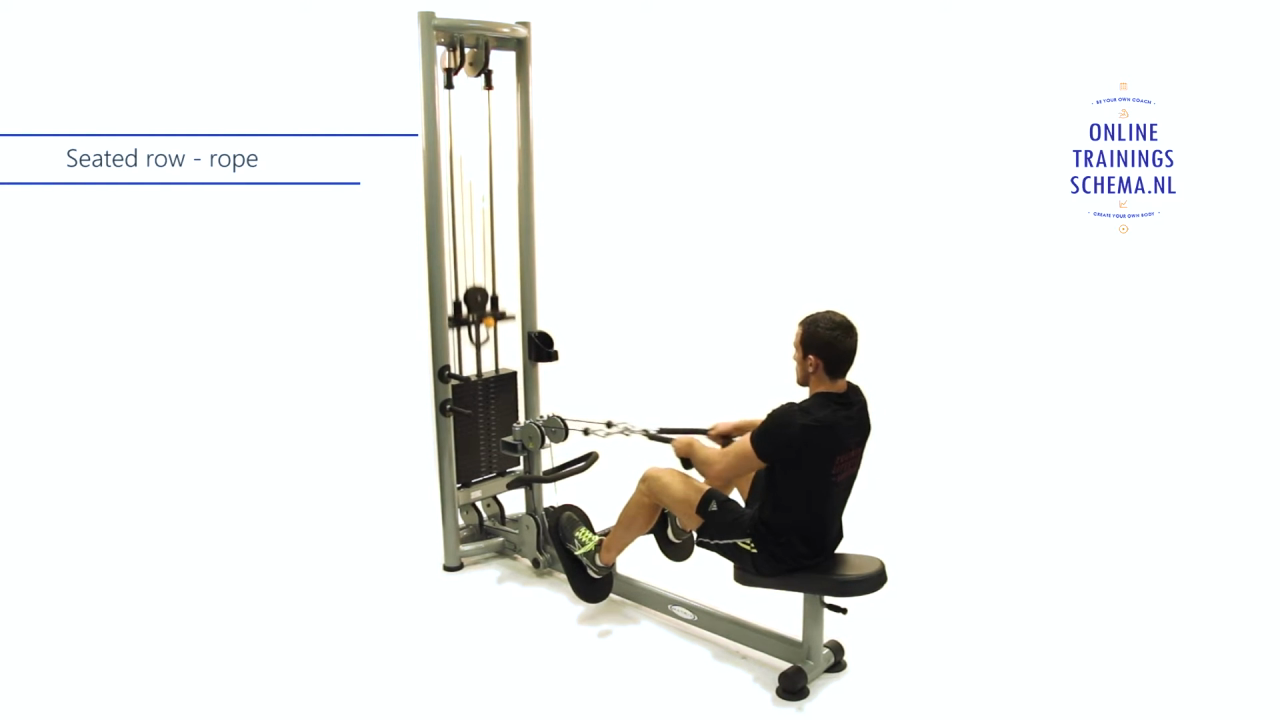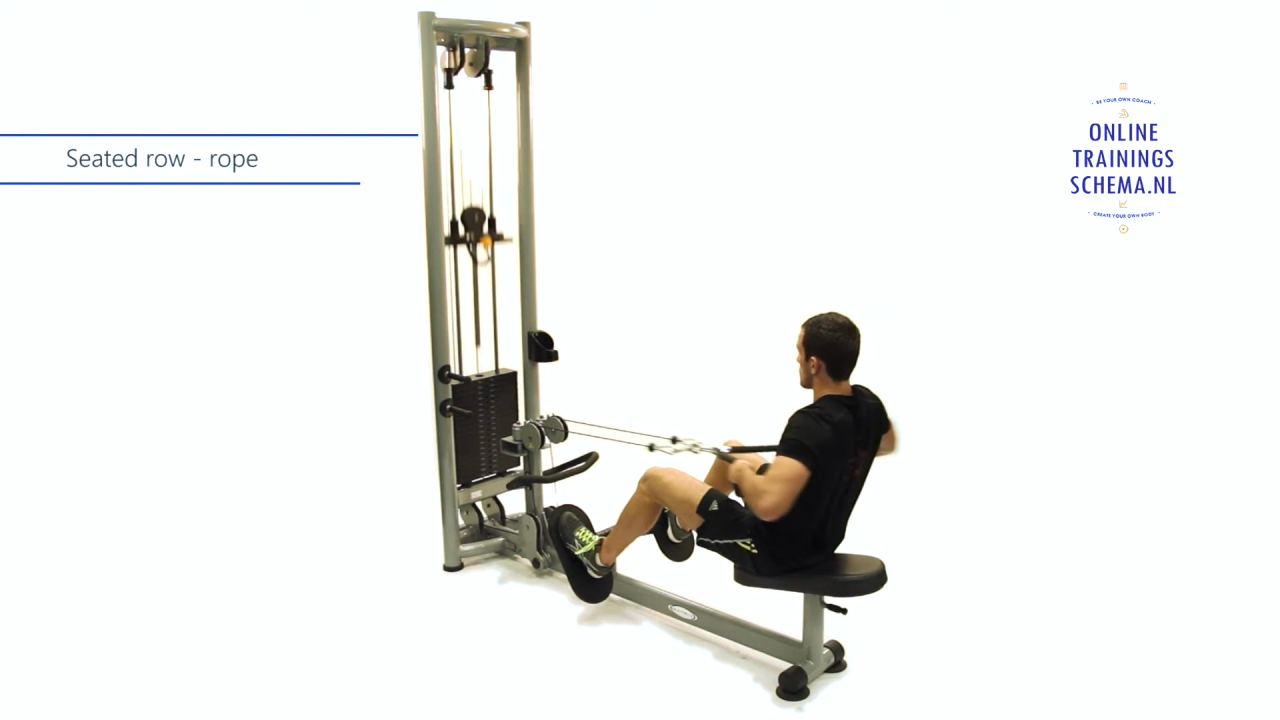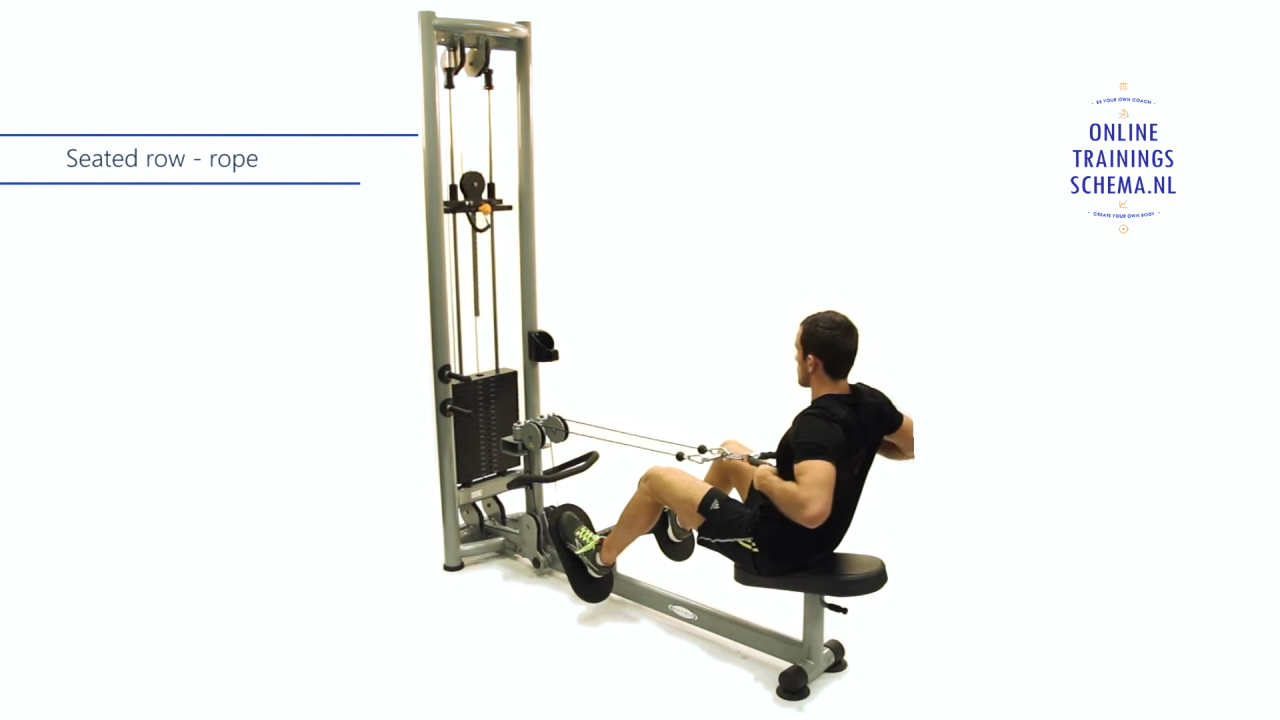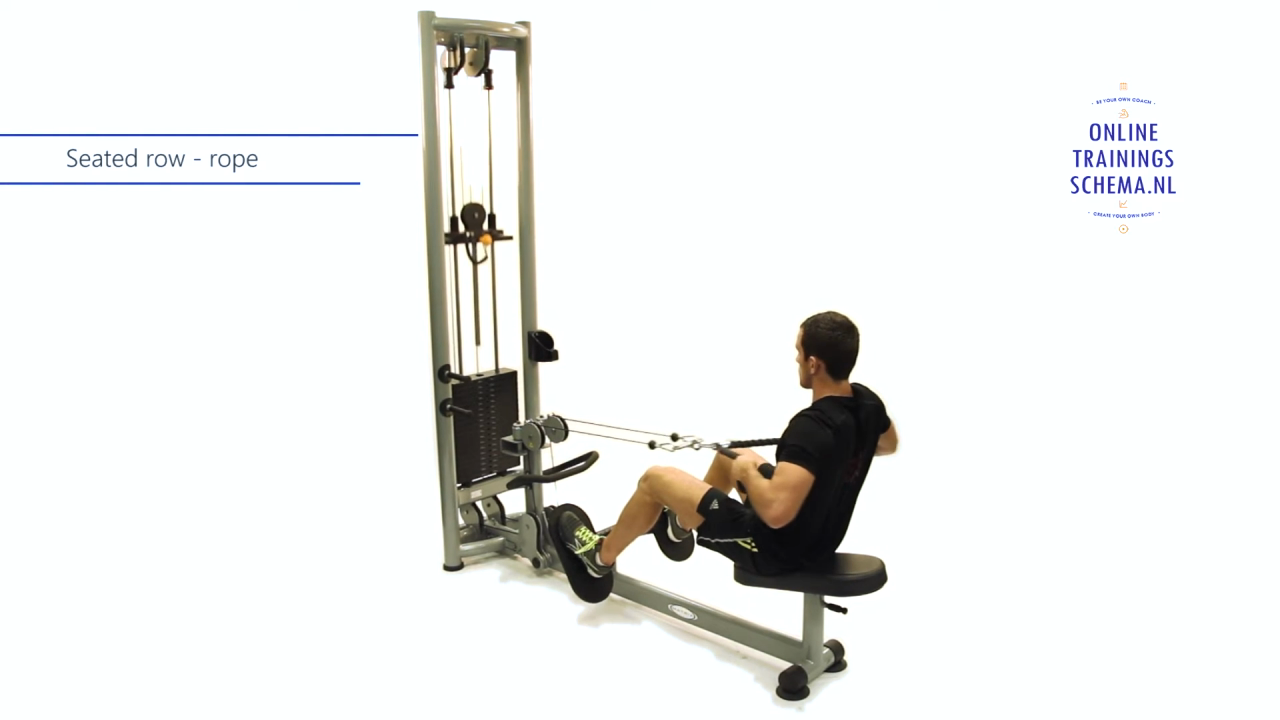
dt=0.3s
person 1, frame 1
left shoulder: (797, 421)
right shoulder: (854, 402)
left elbow: (717, 469)
left wrist: (690, 447)
right wrist: (742, 427)
left hip: (772, 547)
right hip: (817, 538)
left knee: (654, 480)
right knee: (735, 452)
left ankle: (602, 556)
right ankle: (683, 521)
person 1, frame 2
left shoulder: (811, 424)
right shoulder: (867, 405)
left elbow: (766, 504)
right elbow: (888, 444)
left wrist: (741, 473)
left hip: (773, 548)
right hip: (817, 539)
left knee: (654, 479)
right knee: (731, 450)
left ankle: (602, 557)
right ankle: (682, 522)
person 1, frame 3
left shoulder: (816, 424)
right shoulder: (870, 402)
left elbow: (812, 508)
right elbow: (912, 445)
left wrist: (766, 480)
left hip: (773, 548)
right hip: (819, 540)
left knee: (655, 479)
right knee: (730, 451)
left ankle: (602, 556)
right ankle: (683, 520)
person 1, frame 4
left shoulder: (813, 426)
right shoulder: (868, 403)
left elbow: (775, 511)
right elbow: (890, 444)
left wrist: (748, 472)
left hip: (775, 548)
right hip: (820, 537)
left knee: (655, 479)
right knee: (729, 453)
left ankle: (601, 556)
right ankle: (683, 521)
